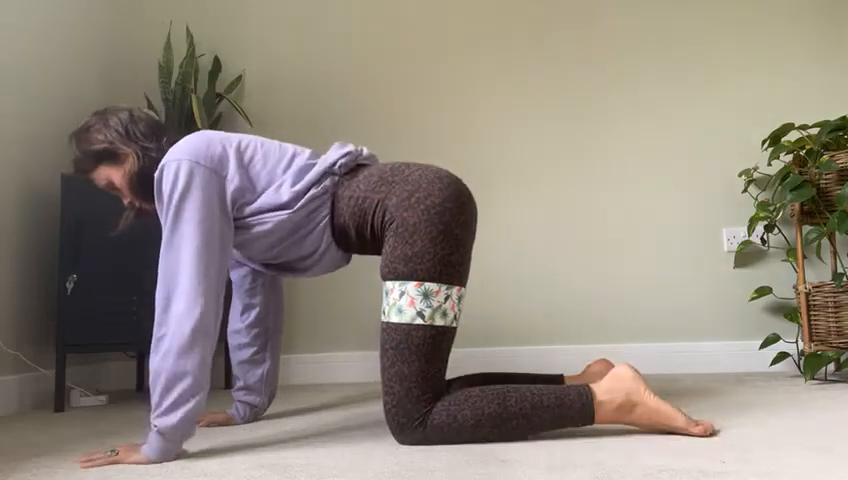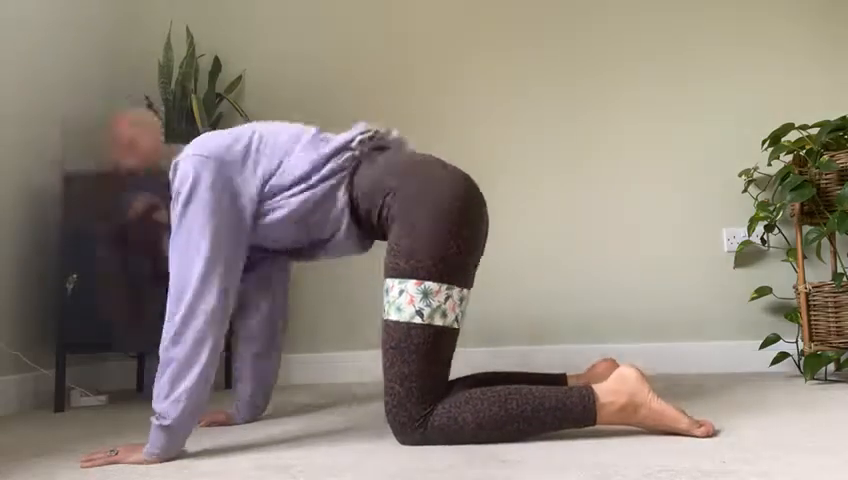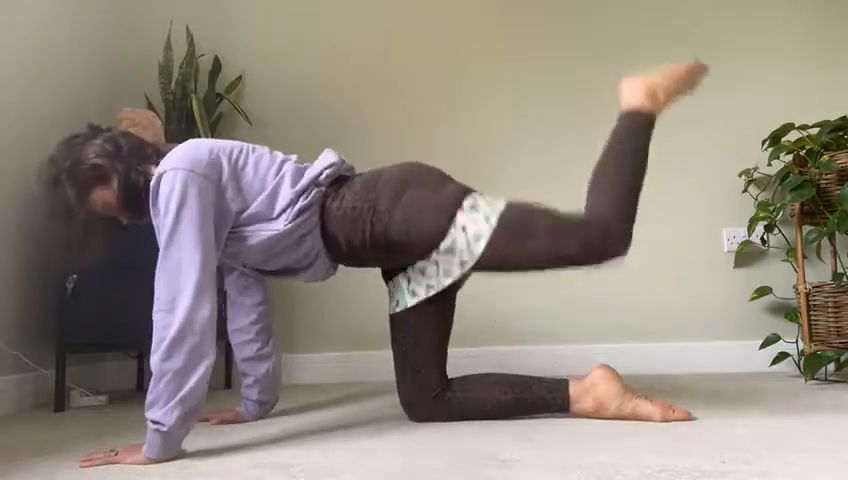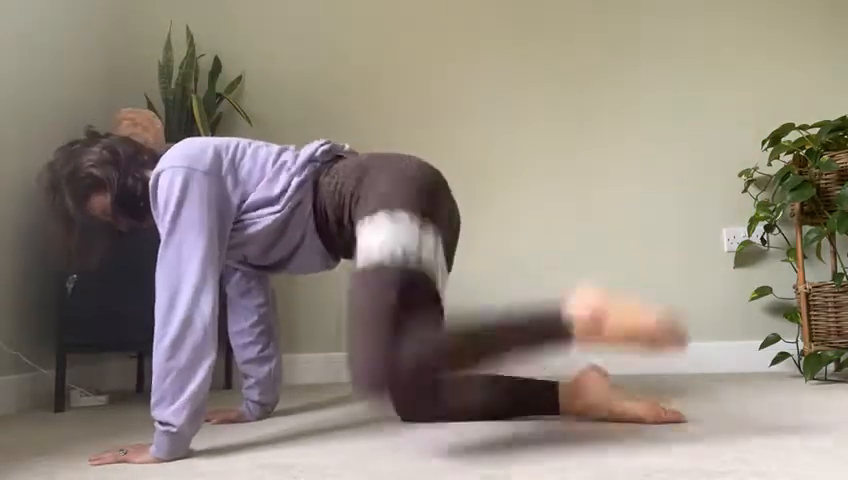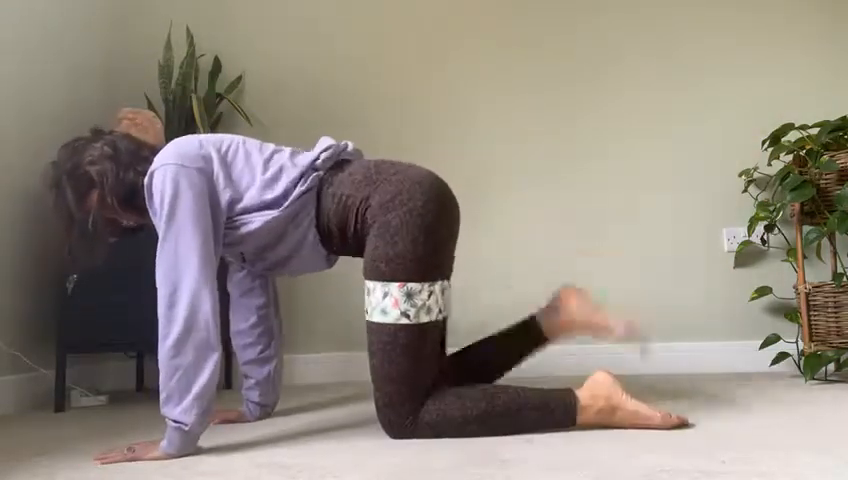
dt=1s
person 1, frame 1
left shoulder: (185, 165)
right shoulder: (215, 176)
left elbow: (188, 306)
right elbow: (252, 285)
left wrist: (162, 440)
right wrist: (248, 401)
left hip: (417, 206)
right hip: (418, 209)
left knee: (414, 419)
right knee: (420, 393)
left ankle: (610, 398)
right ankle: (586, 379)
person 1, frame 2
left shoulder: (196, 164)
right shoulder: (230, 166)
left elbow: (196, 302)
right elbow: (259, 282)
left wrist: (163, 438)
right wrist: (247, 403)
left hip: (427, 199)
right hip: (431, 200)
left knee: (415, 418)
right knee: (425, 391)
left ankle: (611, 398)
right ankle: (587, 380)
person 1, frame 3
left shoulder: (181, 172)
right shoulder: (208, 186)
left elbow: (185, 309)
right elbow: (243, 291)
left wrist: (158, 441)
right wrist: (255, 401)
left hip: (406, 210)
right hip: (390, 228)
left knee: (602, 237)
right knee: (426, 401)
left ankle: (639, 103)
right ankle: (586, 394)
person 1, frame 4
left shoulder: (180, 173)
right shoulder: (203, 187)
left elbow: (185, 305)
right elbow: (245, 287)
left wrist: (168, 438)
right wrist: (259, 399)
left hip: (392, 193)
right hip: (391, 204)
left knee: (378, 368)
right knee: (415, 397)
left ankle: (576, 317)
right ankle: (580, 391)
person 1, frame 5
left shoulder: (170, 173)
right shoulder: (213, 197)
left elbow: (188, 303)
right elbow: (248, 286)
left wrist: (177, 434)
right wrist: (258, 400)
left hip: (400, 210)
right hip: (403, 207)
left knee: (405, 422)
right knee: (425, 390)
left ankle: (591, 398)
right ankle: (556, 316)
